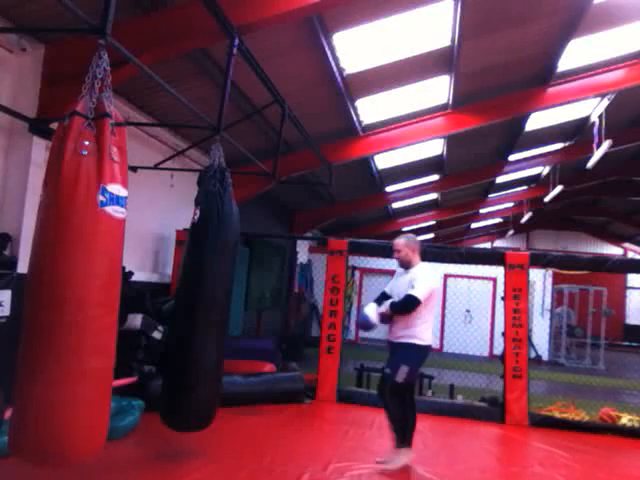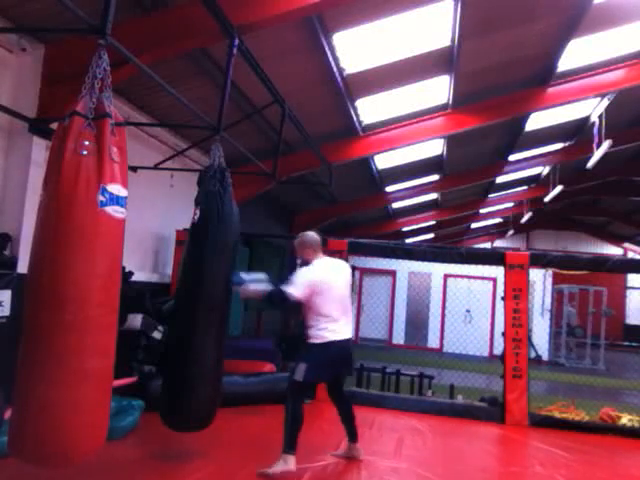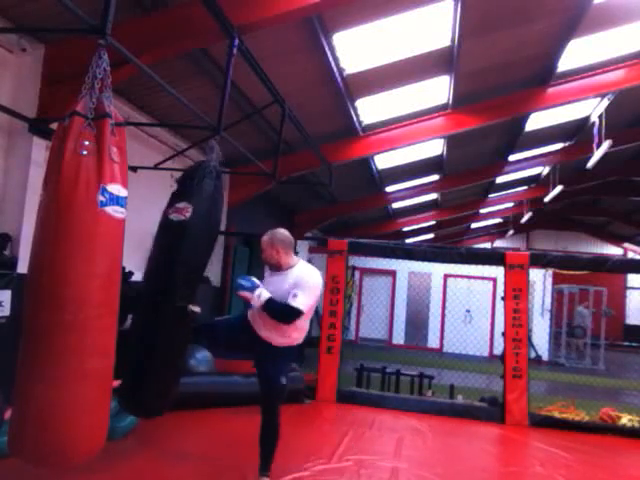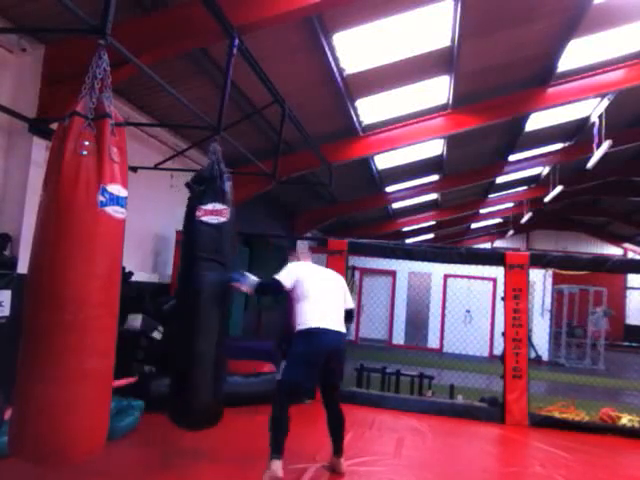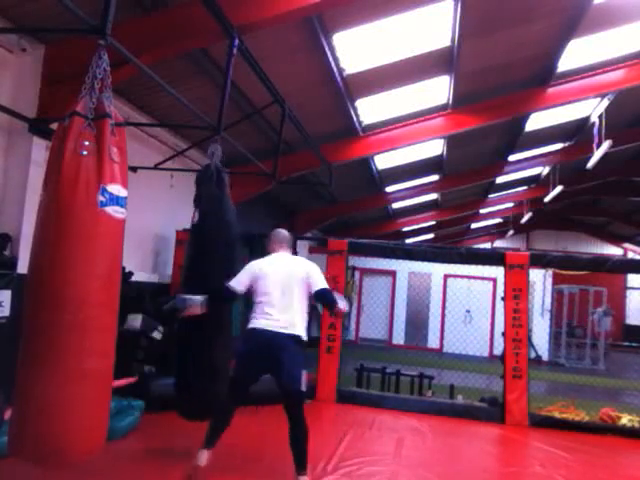
dt=1s
person 1, frame 1
left shoulder: (425, 275)
right shoulder: (401, 274)
left elbow: (407, 305)
right elbow: (383, 299)
left wrist: (387, 308)
right wrist: (374, 310)
left hip: (414, 344)
right hip: (399, 342)
left knee: (387, 390)
right knee: (404, 395)
left ankle: (402, 448)
right ankle: (405, 449)
person 1, frame 2
left shoulder: (310, 273)
right shoulder: (343, 267)
left elbow: (281, 298)
left wrist: (252, 290)
left hip: (321, 344)
right hip: (343, 340)
left knee: (294, 395)
right knee: (337, 392)
left ankle: (288, 458)
right ankle: (353, 446)
person 1, frame 3
left shoulder: (310, 278)
right shoulder: (272, 268)
left elbow: (287, 315)
left wrist: (258, 295)
left hip: (279, 347)
right hip: (251, 328)
left knee: (270, 409)
right knee: (205, 332)
person 1, frame 4
left shoulder: (297, 268)
right shoulder: (337, 277)
left elbow: (275, 287)
right elbow: (350, 315)
left wrist: (249, 284)
left hip: (312, 339)
right hip: (338, 339)
left knee: (281, 400)
right knee: (331, 401)
right ankle: (338, 459)
person 1, frame 5
left shoulder: (257, 265)
right shoulder: (307, 267)
left elbow: (228, 293)
right elbow: (324, 297)
right wrist: (337, 305)
left hip: (257, 337)
right hip: (290, 341)
left knee: (232, 398)
right knee: (295, 410)
left ankle: (204, 454)
